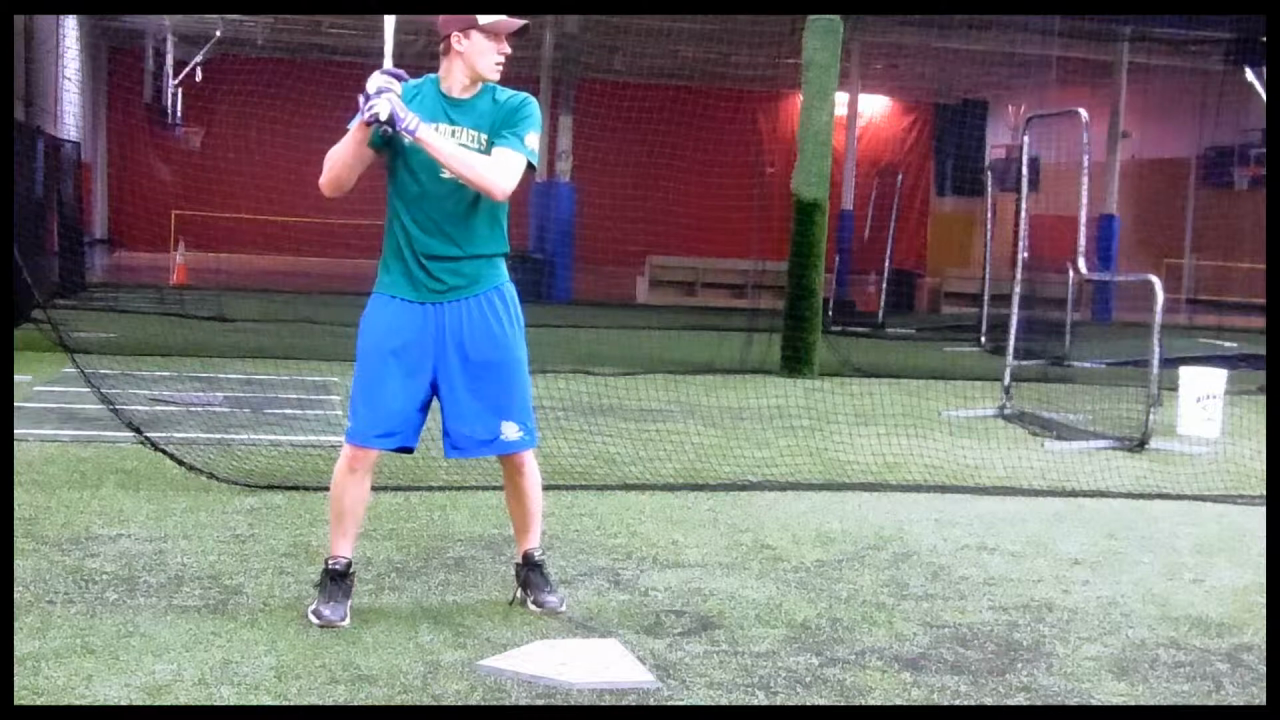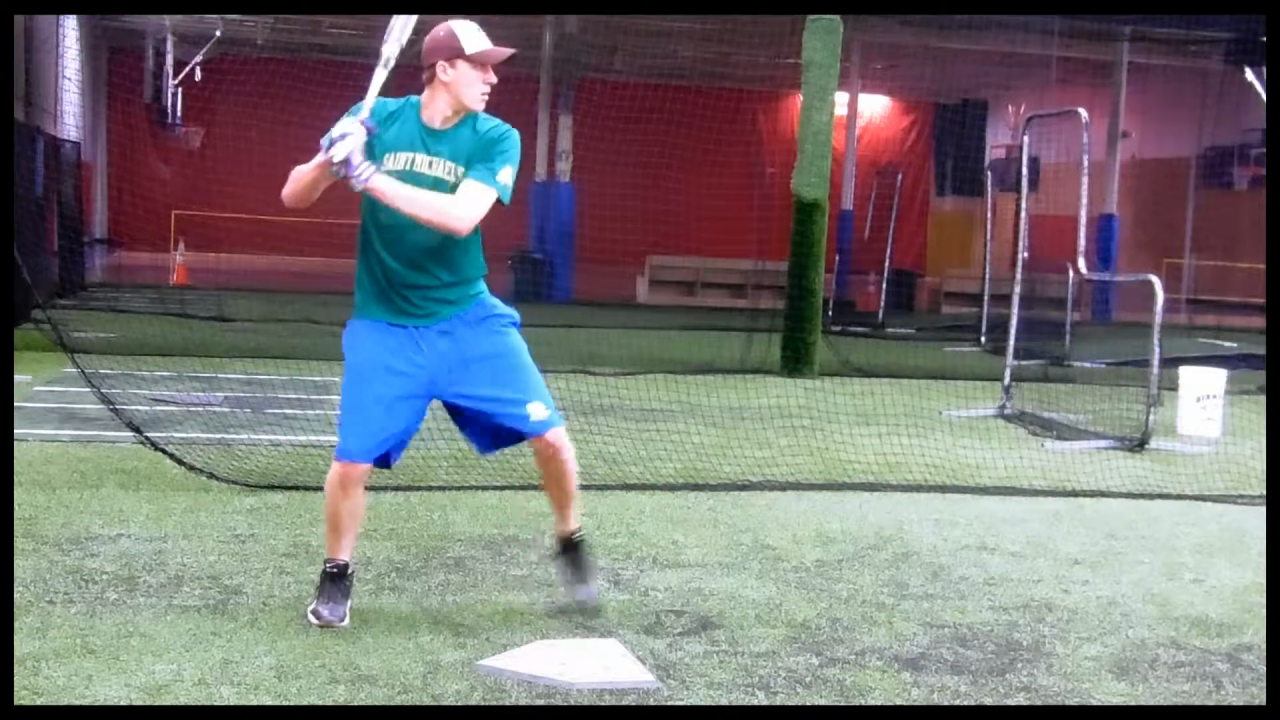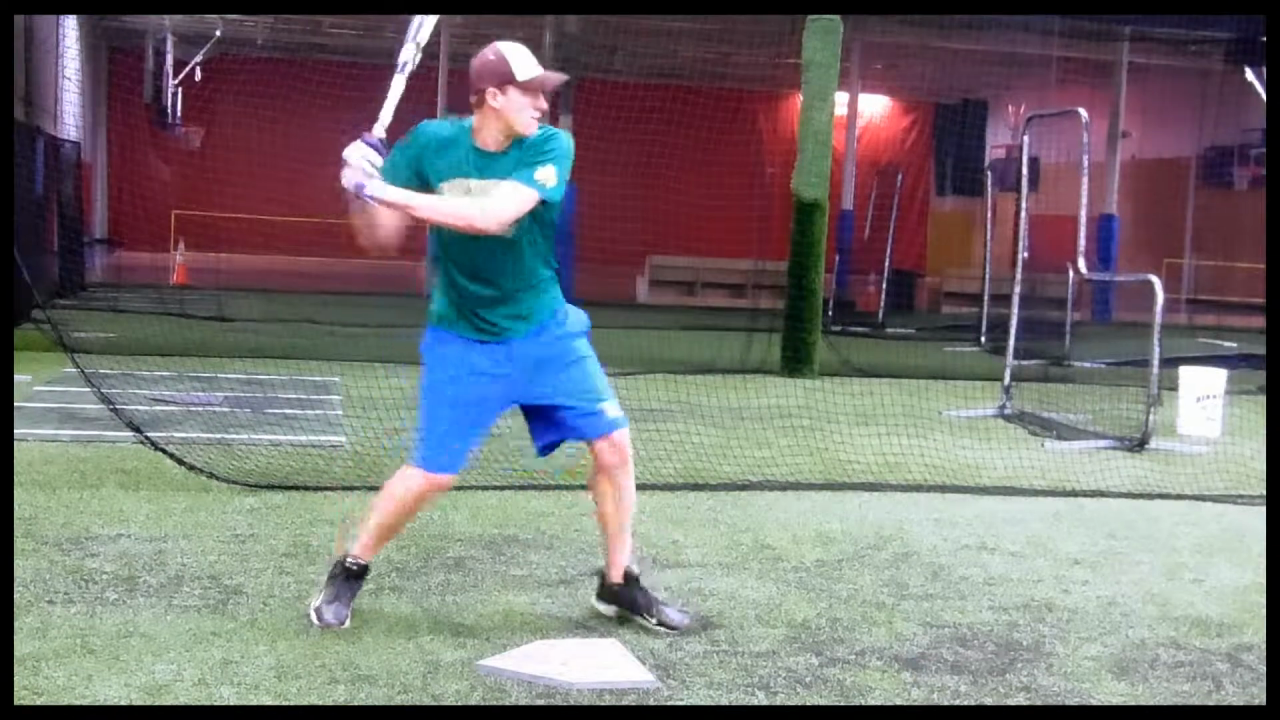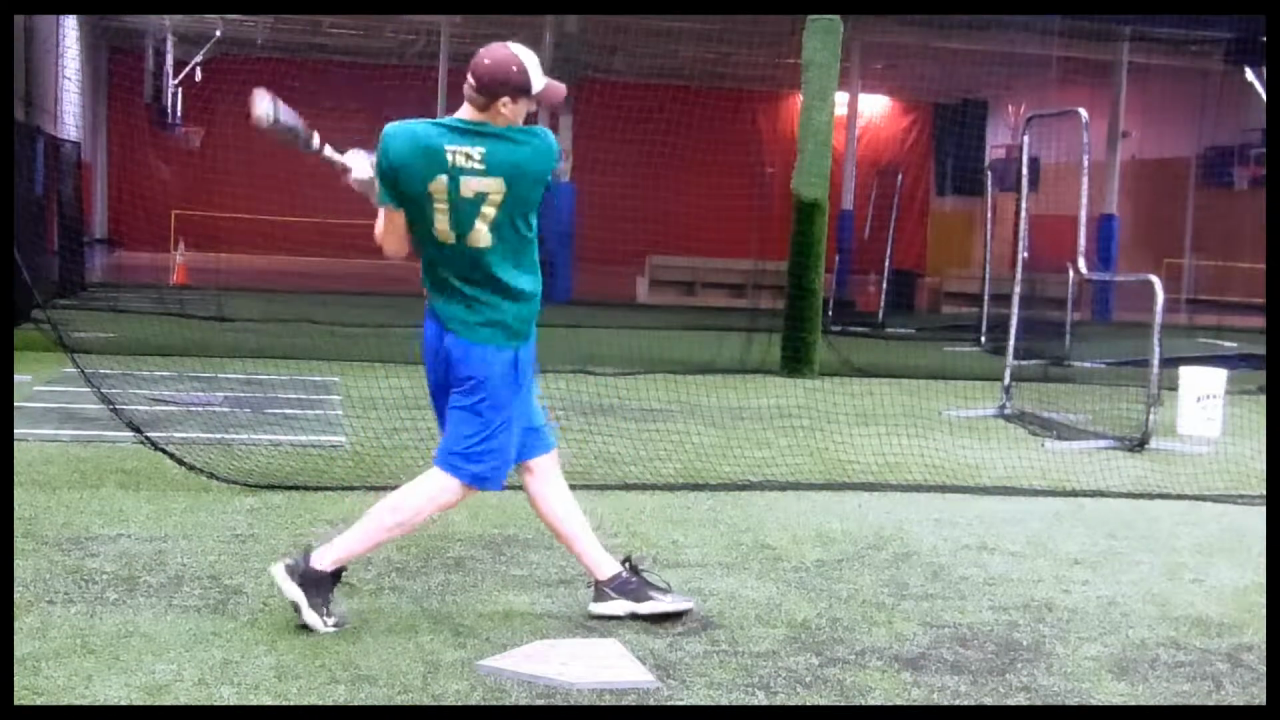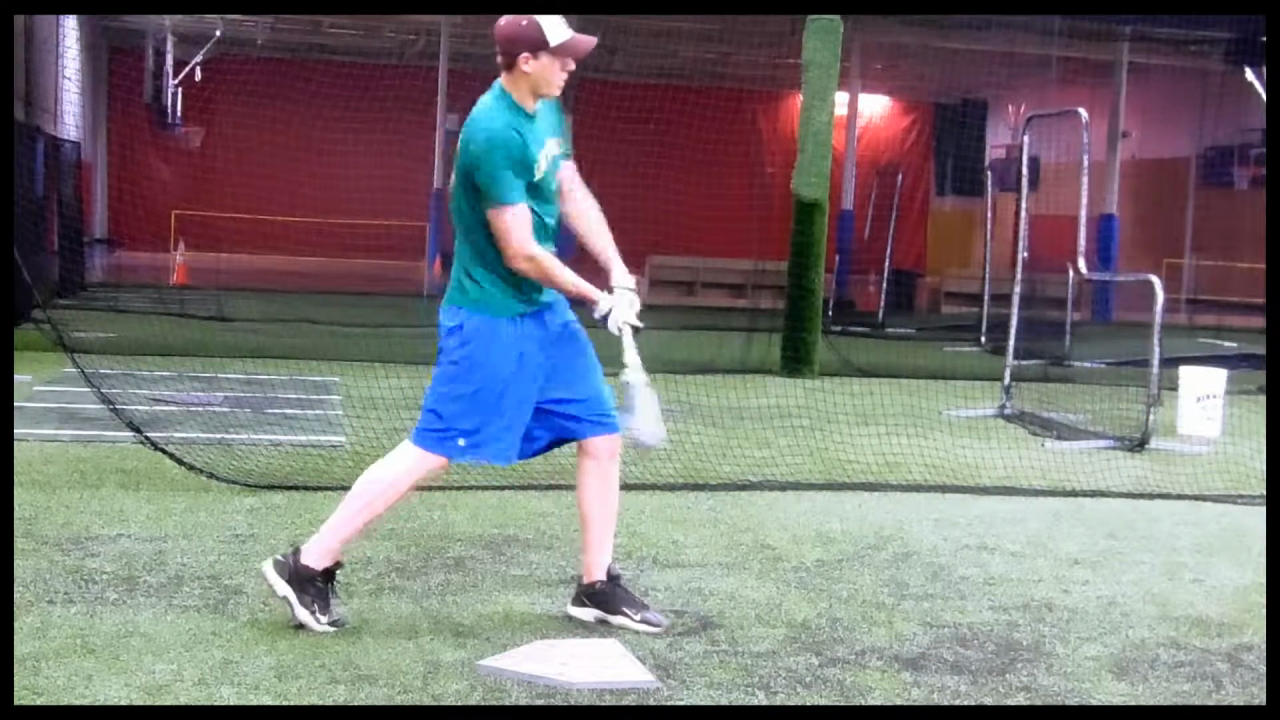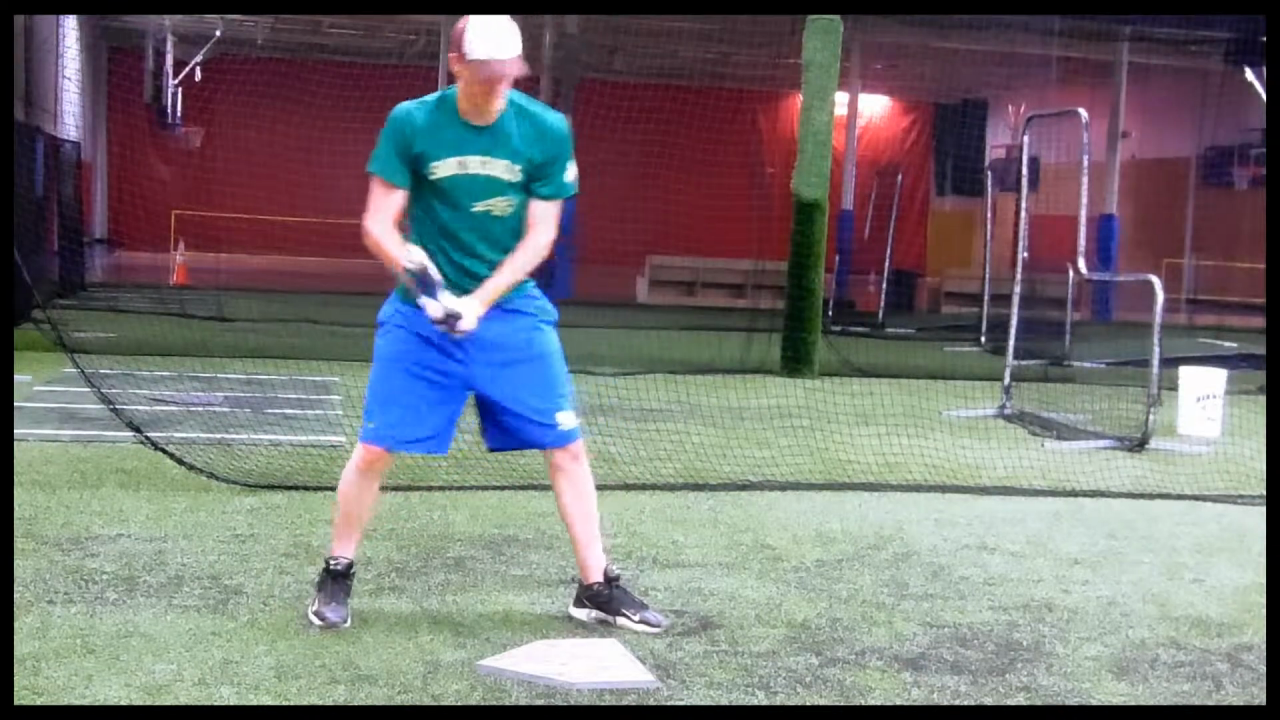
dt=0.5s
person 1, frame 1
left shoulder: (516, 107)
right shoulder: (401, 93)
left elbow: (499, 181)
right elbow: (332, 184)
left wrist: (416, 128)
right wrist: (368, 119)
left hip: (482, 300)
right hip: (401, 300)
left knee: (515, 445)
right knee: (363, 443)
left ankle: (531, 564)
right ankle: (337, 572)
person 1, frame 2
left shoulder: (497, 140)
right shoulder: (379, 120)
left elbow: (461, 216)
right elbow: (294, 197)
left wrist: (370, 177)
right wrist: (331, 156)
left hip: (466, 315)
right hip: (381, 325)
left knee: (548, 437)
right knee: (354, 462)
left ankle: (570, 543)
right ankle: (336, 575)
person 1, frame 3
left shoulder: (550, 146)
right shoulder: (430, 144)
left elbow: (493, 215)
right elbow: (377, 236)
left wrist: (387, 193)
right wrist: (365, 190)
left hip: (542, 328)
right hip: (463, 339)
left knee: (612, 442)
right knee: (432, 474)
left ankle: (619, 582)
right ankle: (349, 570)
person 1, frame 4
left shoulder: (400, 142)
right shoulder: (538, 150)
left elbow: (392, 248)
left hip: (447, 328)
right hip: (499, 339)
left knee: (538, 458)
right knee: (458, 477)
left ankle: (613, 580)
right ankle: (316, 568)
person 1, frame 5
left shoulder: (544, 109)
right shoulder: (496, 135)
left elbow: (574, 197)
right elbow: (519, 253)
left wrist: (618, 273)
right wrist: (598, 296)
left hip: (547, 311)
right hip: (492, 319)
left knee: (603, 437)
right knee: (430, 450)
left ankle: (597, 586)
right ankle: (307, 564)
person 1, frame 6
left shoulder: (548, 131)
right shoulder: (410, 123)
left elbow: (539, 236)
right elbow: (379, 223)
left wrist: (483, 299)
right wrist: (419, 287)
left hip: (512, 310)
right hip: (424, 315)
left knee: (564, 446)
right knee: (375, 450)
left ankle: (598, 586)
right ankle: (337, 573)
